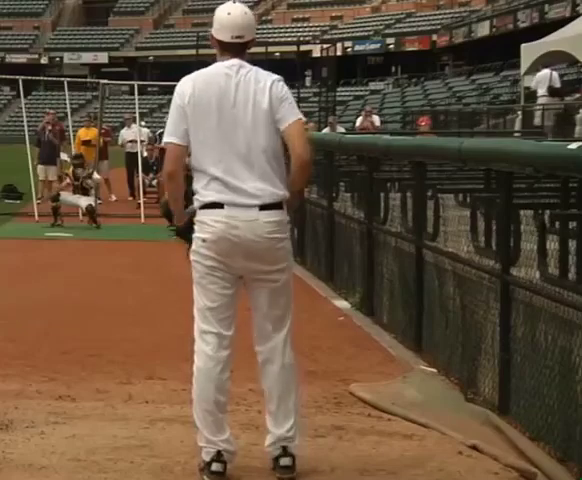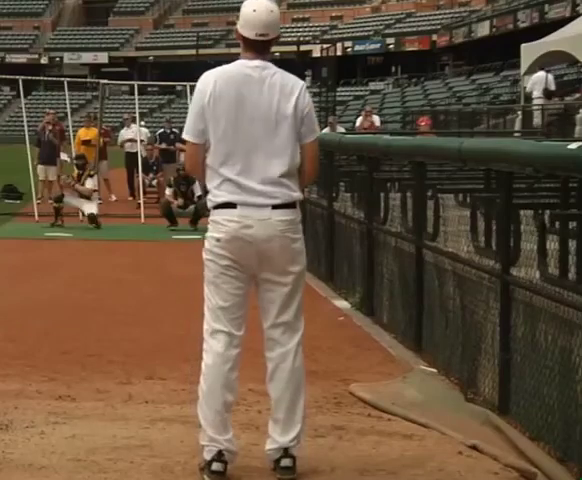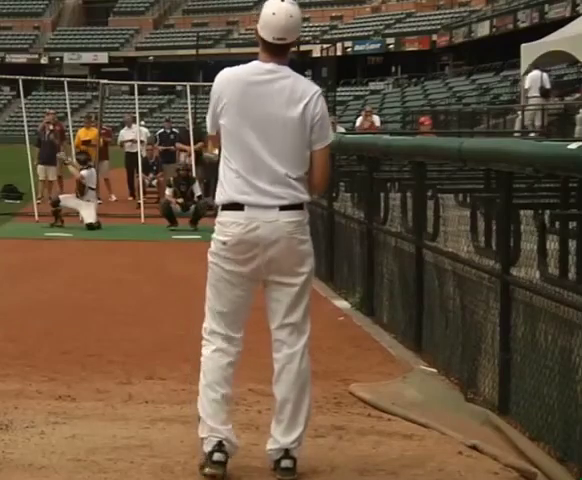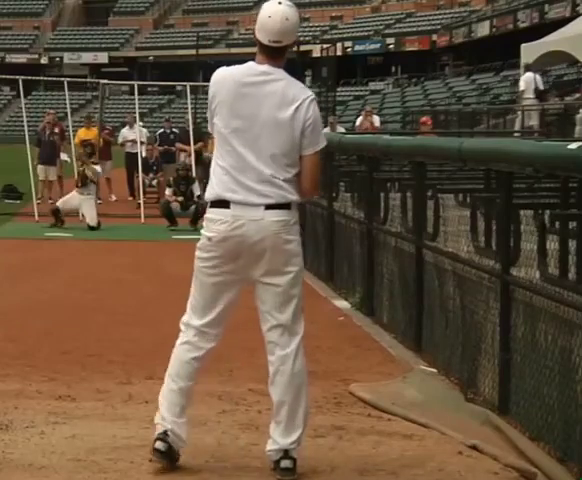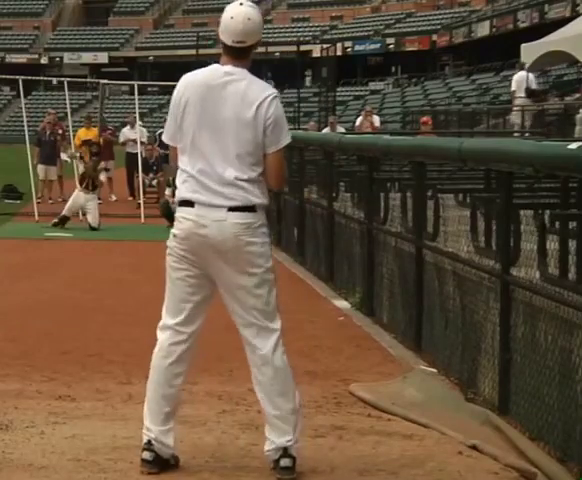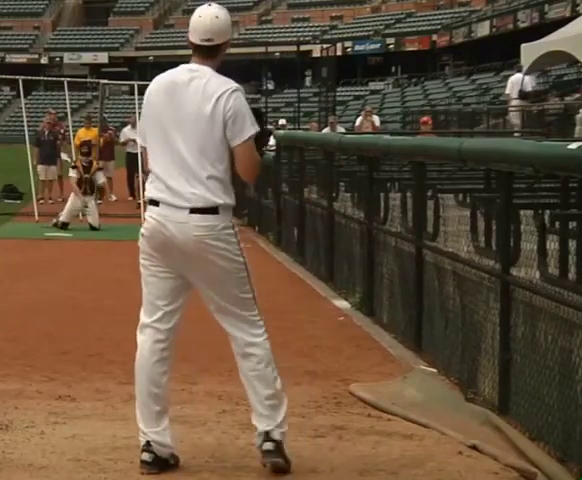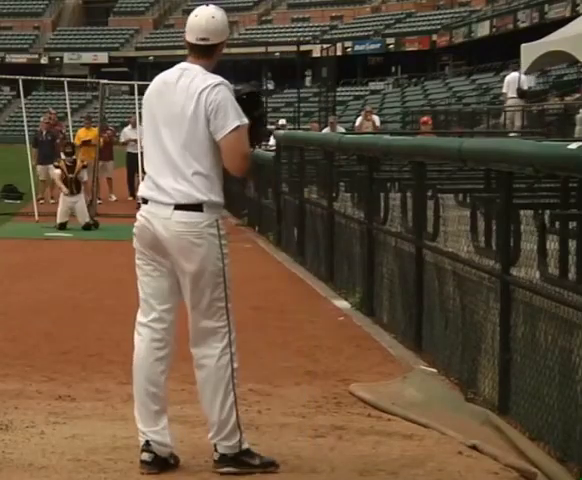
dt=0.3s
person 1, frame 1
left shoulder: (189, 86)
right shoulder: (271, 84)
left elbow: (172, 169)
right elbow: (302, 156)
left wrist: (180, 218)
right wrist: (290, 196)
left hip: (214, 223)
right hip: (268, 222)
left knee: (212, 341)
right knee: (274, 339)
person 1, frame 2
left shoulder: (211, 81)
right shoulder: (295, 88)
left elbow: (193, 163)
right elbow: (310, 171)
left hip: (227, 222)
right hip: (282, 223)
left knee: (221, 340)
right knee: (284, 340)
person 1, frame 3
left shoulder: (226, 81)
right shoulder: (310, 94)
right elbow: (320, 181)
left hip: (235, 222)
right hip: (290, 225)
left knee: (219, 336)
right knee: (291, 340)
left ankle: (215, 439)
person 1, frame 4
left shoulder: (221, 80)
right shoulder: (302, 98)
right elbow: (309, 185)
left hip: (223, 220)
right hip: (277, 224)
left knee: (197, 330)
right knee: (284, 339)
left ankle: (168, 431)
person 1, frame 5
left shoulder: (186, 85)
right shoulder: (263, 96)
right elbow: (275, 180)
left hip: (190, 221)
right hip: (241, 225)
left knee: (173, 334)
right knee: (264, 338)
person 1, frame 6
left shoulder: (157, 87)
right shoulder: (227, 92)
right elbow: (250, 173)
right wrist: (248, 142)
left hip: (158, 219)
right hip: (207, 224)
left knee: (154, 332)
right knee: (247, 329)
right ankle: (270, 434)
person 1, frame 7
left shoulder: (157, 85)
right shoulder: (214, 89)
right elbow: (238, 164)
right wrist: (244, 129)
left hip: (150, 217)
right hip: (194, 222)
left knee: (151, 331)
right knee: (213, 337)
